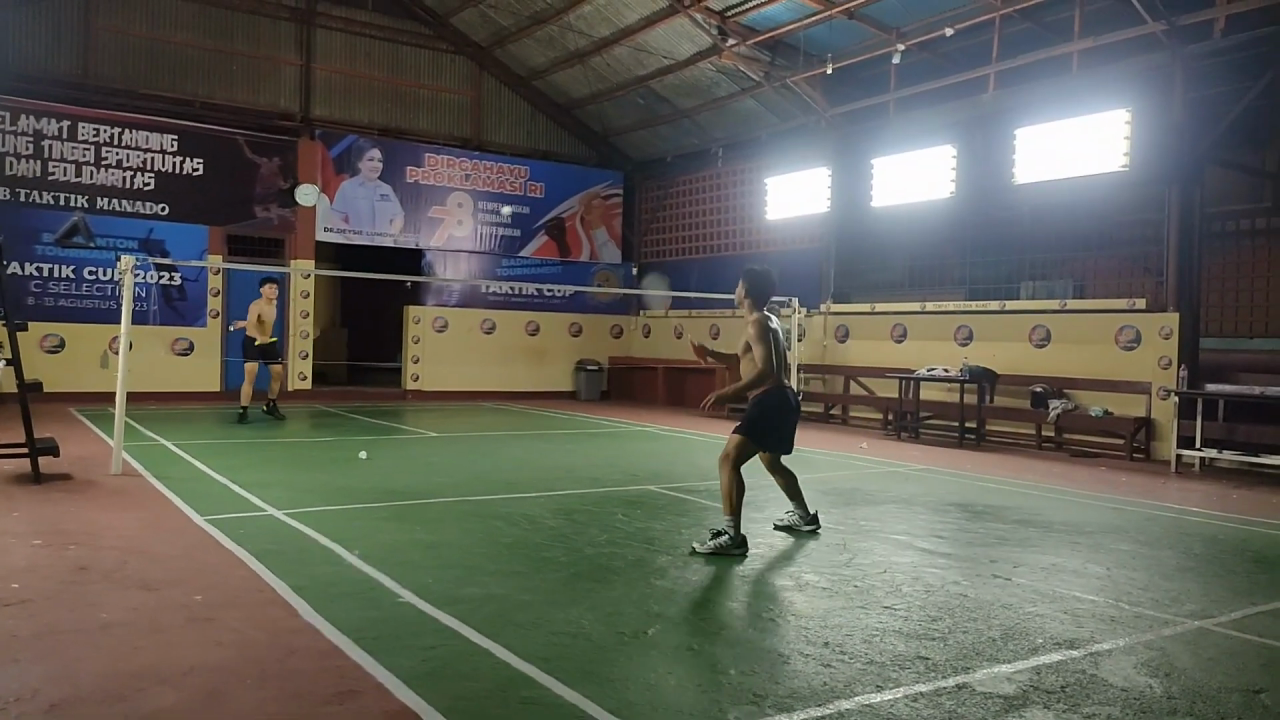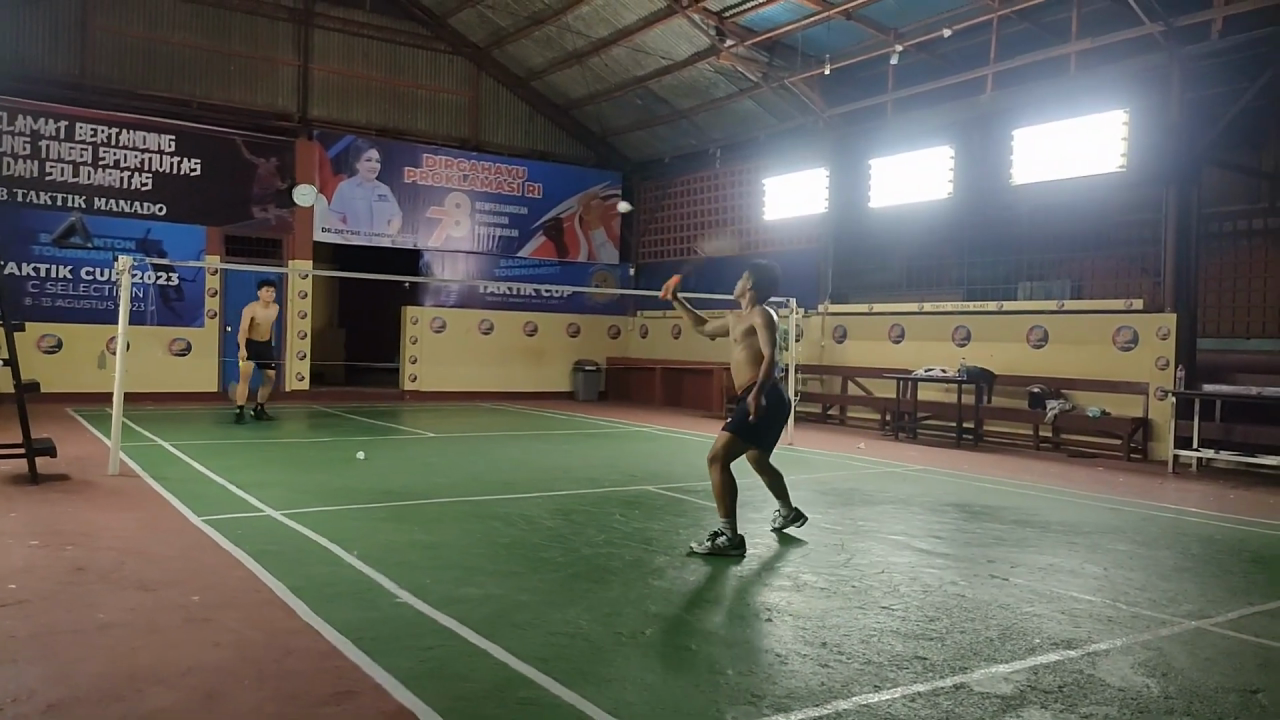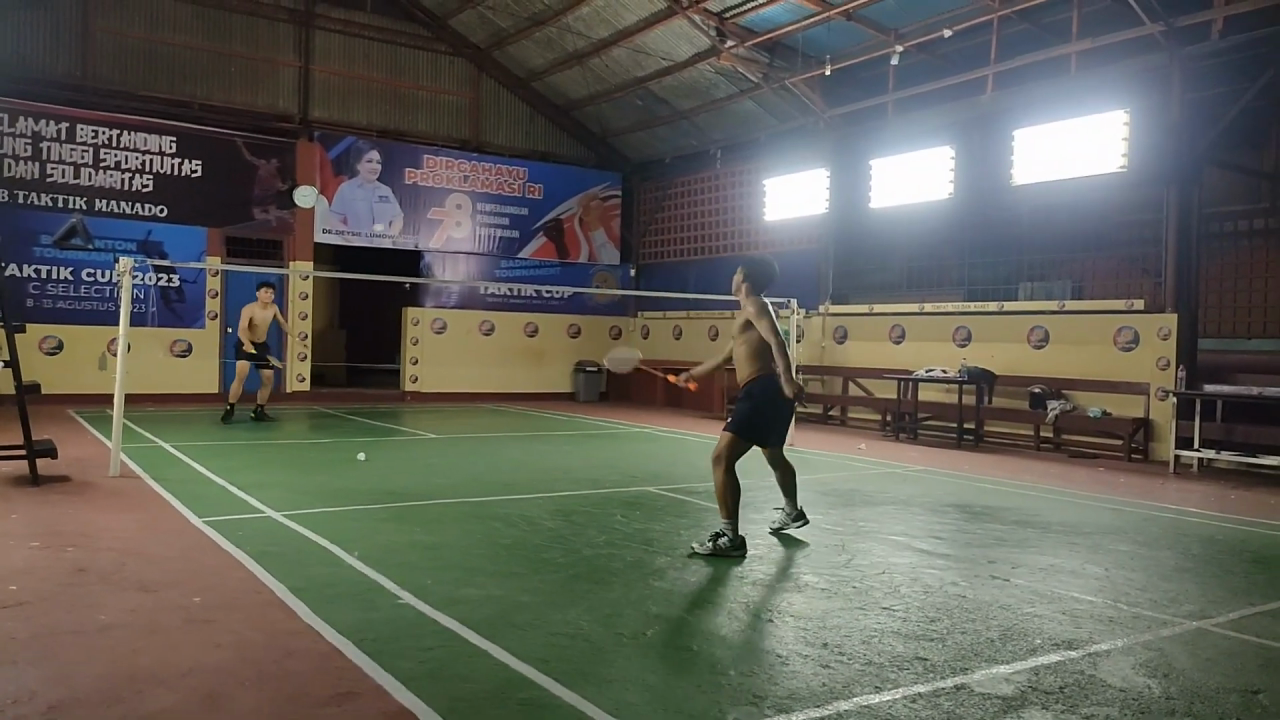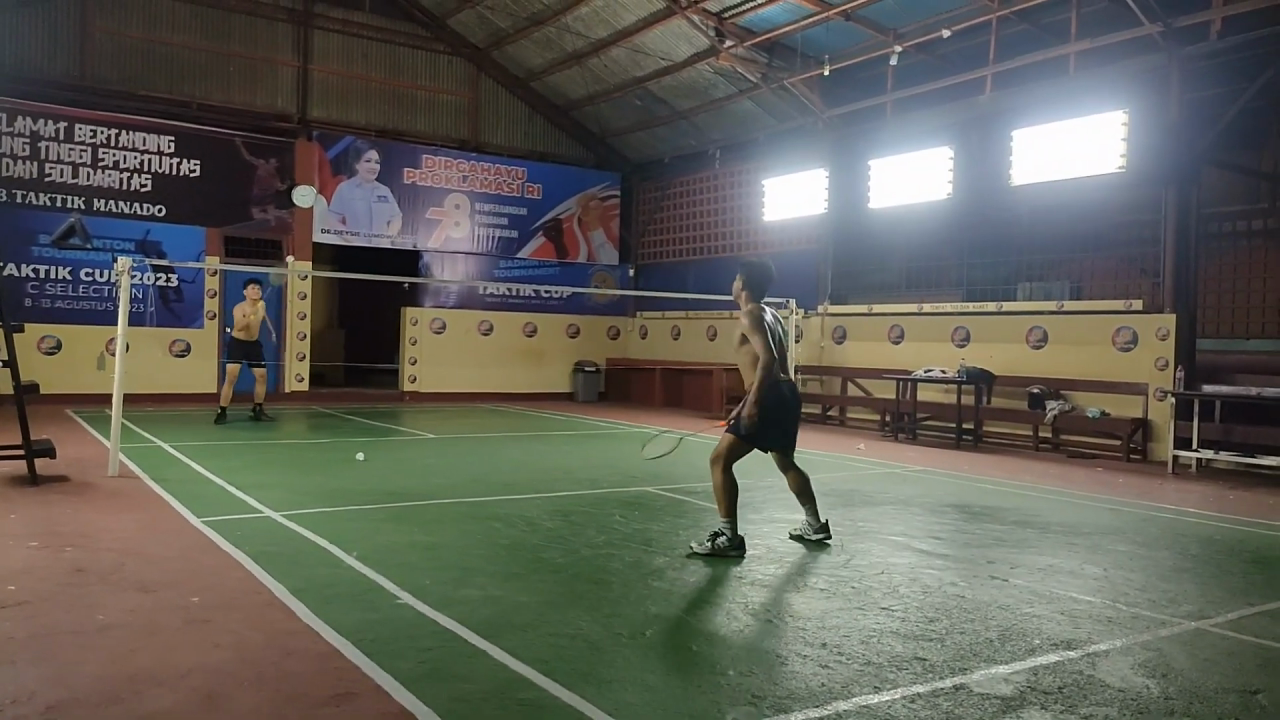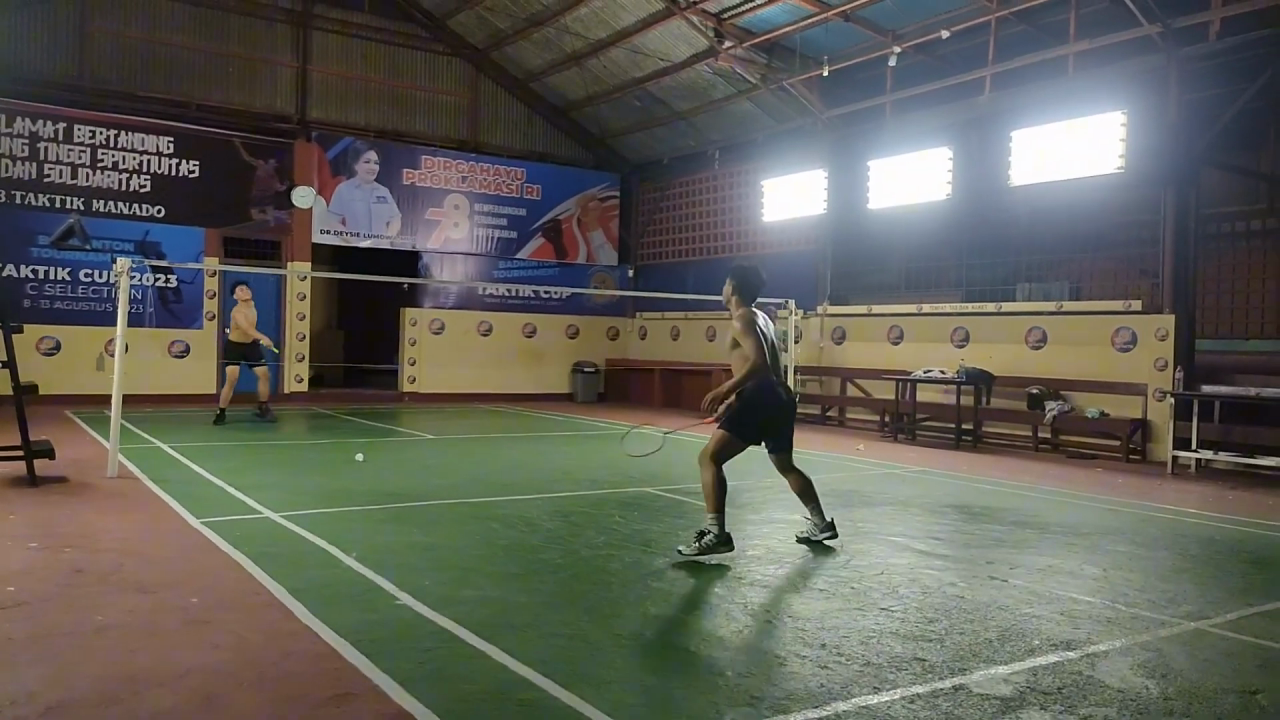
dt=0.2s
person 1, frame 1
left shoulder: (758, 323)
right shoulder: (758, 323)
left elbow: (765, 370)
right elbow: (744, 362)
left wrist: (727, 393)
right wrist: (711, 355)
left hip: (773, 403)
right hip: (780, 403)
left knee: (729, 459)
right knee: (771, 462)
left ankle: (732, 535)
right ankle: (803, 515)
person 1, frame 2
left shoulder: (761, 314)
right shoulder: (737, 319)
left elbow: (770, 357)
right elbow: (702, 325)
left wrist: (757, 393)
right wrist: (677, 301)
left hip: (764, 399)
right hip: (764, 401)
left knee: (717, 459)
right knee: (758, 461)
left ankle: (729, 536)
right ankle: (788, 512)
person 1, frame 3
left shoulder: (756, 306)
right shoulder: (749, 312)
left elbow: (777, 343)
right elbow: (730, 354)
left wrist: (787, 379)
right wrist: (696, 372)
left hip: (764, 394)
right hip: (768, 396)
left knee: (721, 460)
right knee: (774, 455)
left ankle: (730, 537)
right ankle: (792, 512)
person 1, frame 4
left shoulder: (750, 316)
right shoulder: (771, 316)
left elbow: (767, 361)
left wrist: (752, 403)
right wrist: (743, 406)
left hip: (769, 398)
right hip: (787, 395)
left knee: (720, 460)
right knee: (786, 464)
left ankle: (729, 536)
right ankle: (815, 524)
person 1, frame 5
left shoulder: (743, 319)
right shoulder: (762, 318)
left elbow: (760, 364)
left wrist: (724, 390)
right wrist: (733, 400)
left hip: (761, 399)
right hip: (782, 398)
left knee: (710, 458)
right knee: (785, 465)
left ankle: (715, 533)
right ankle: (820, 524)
